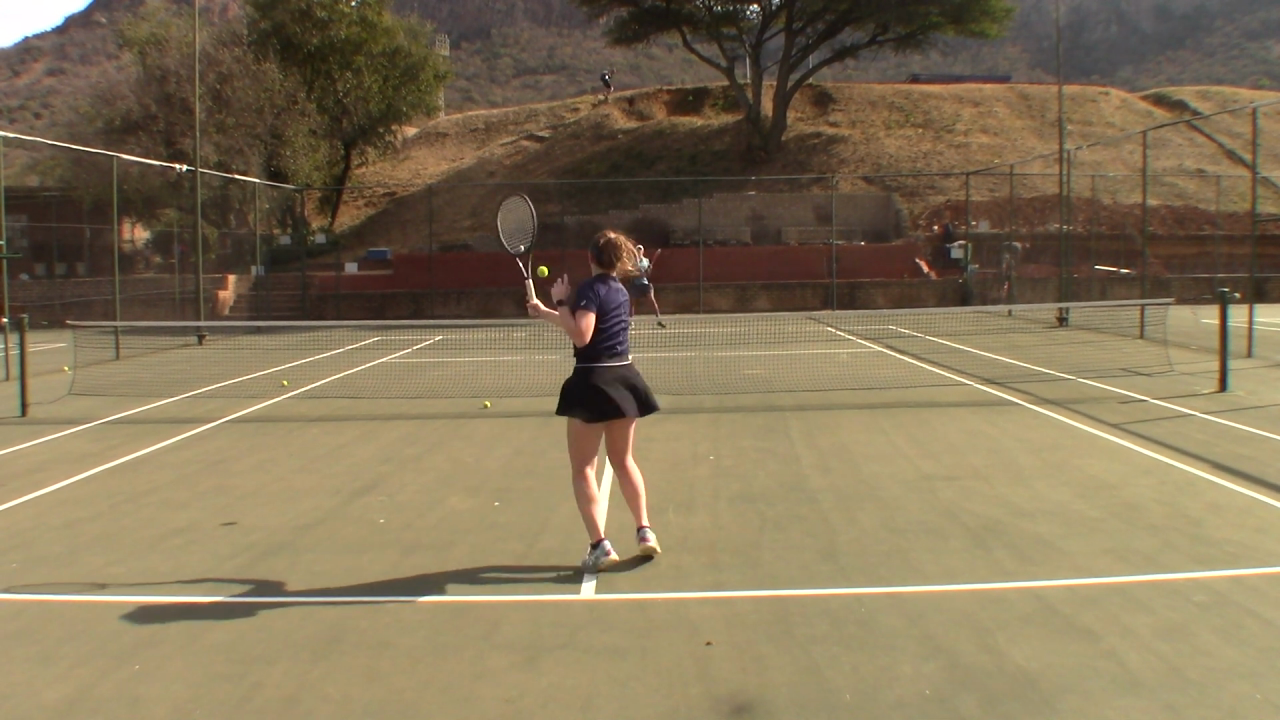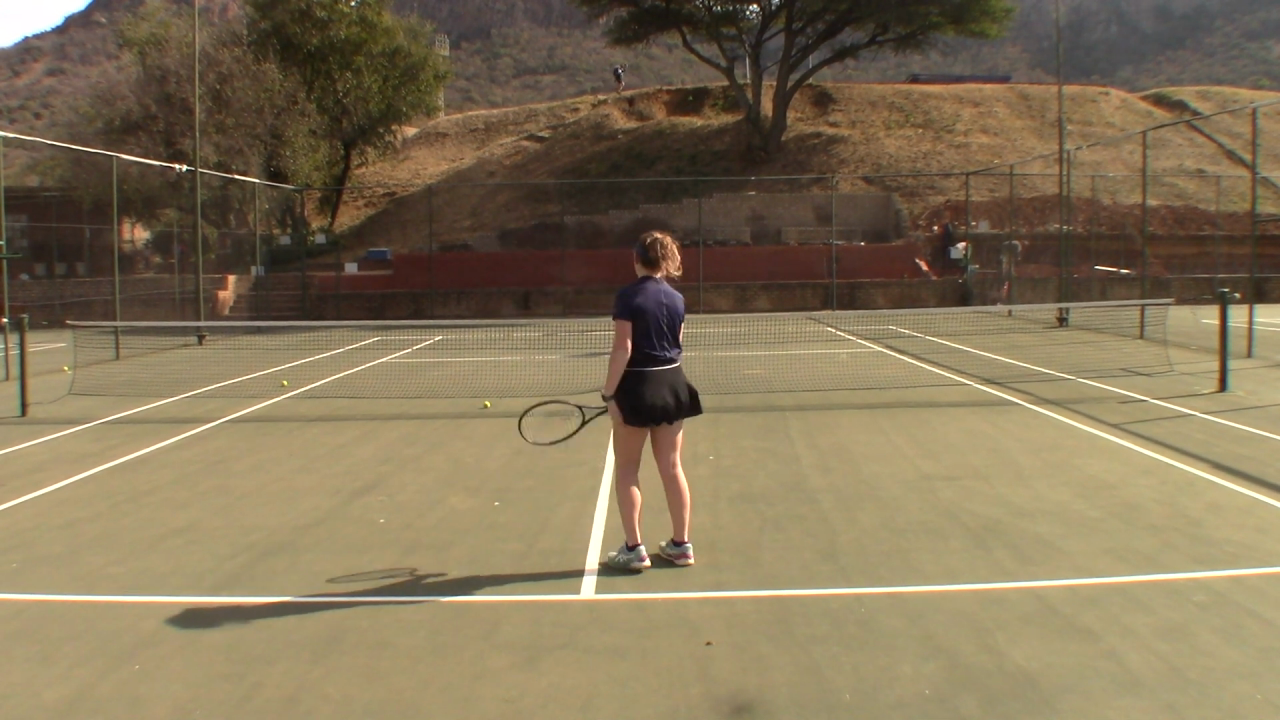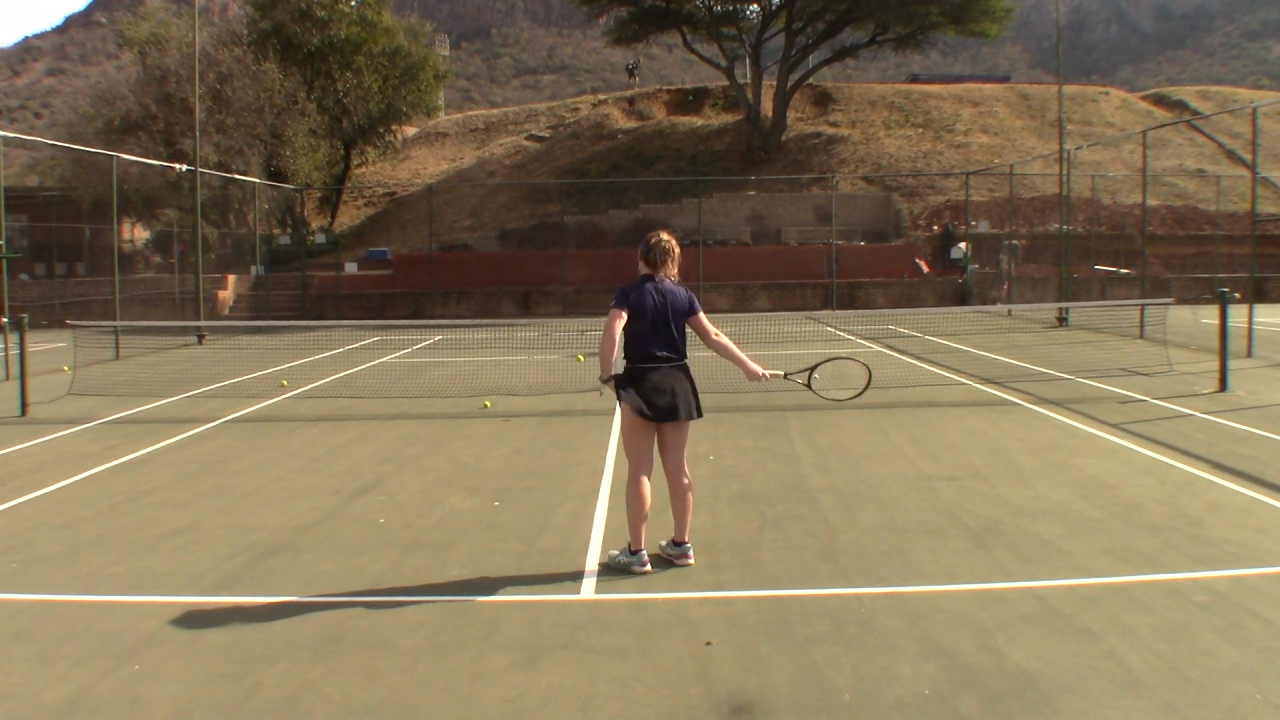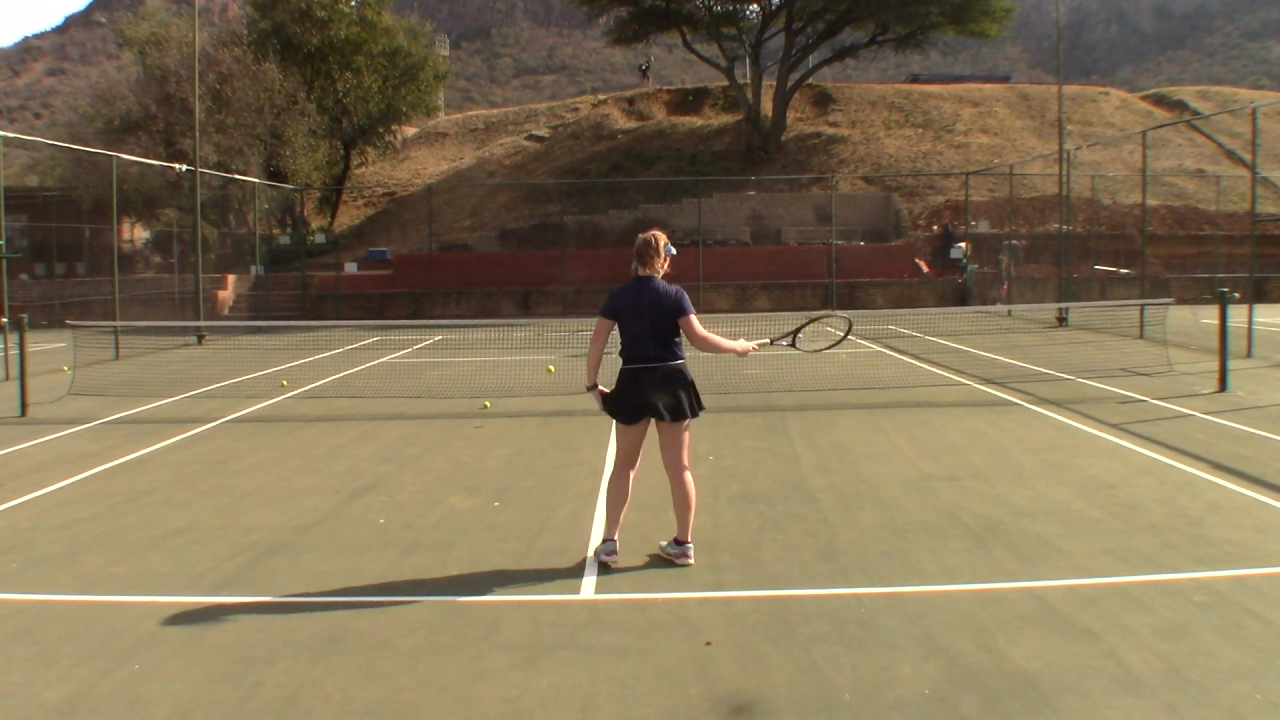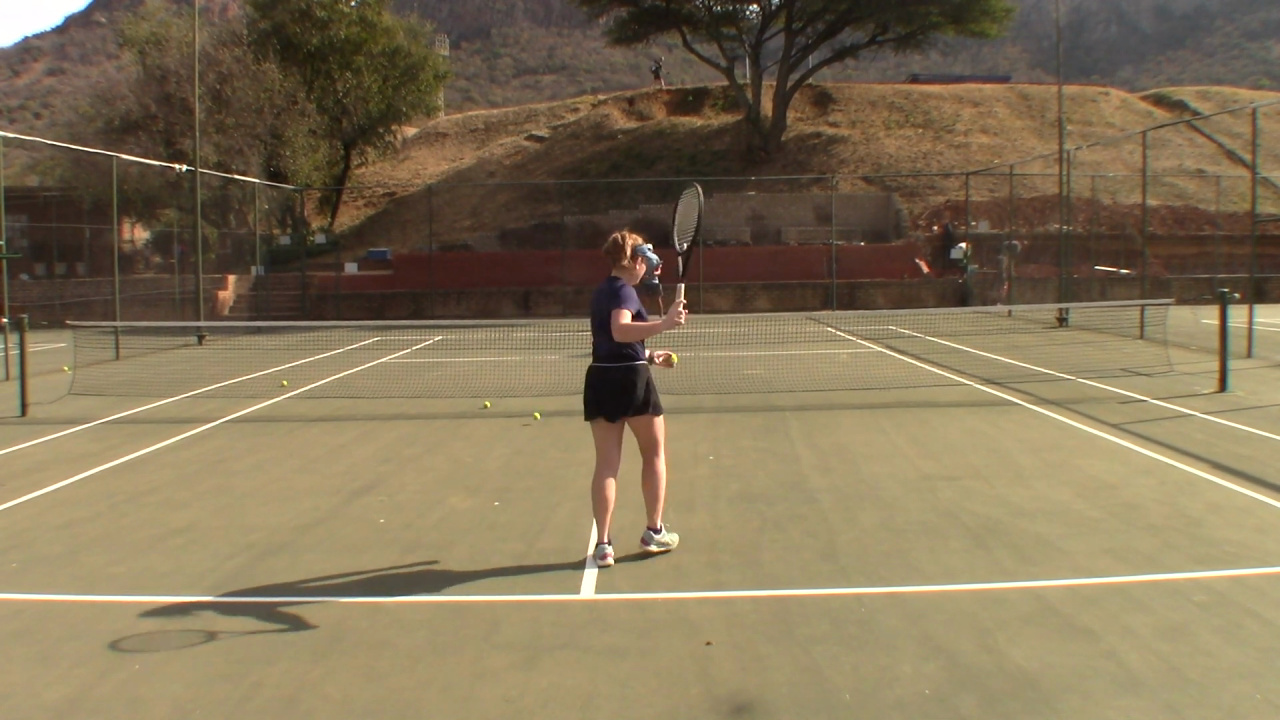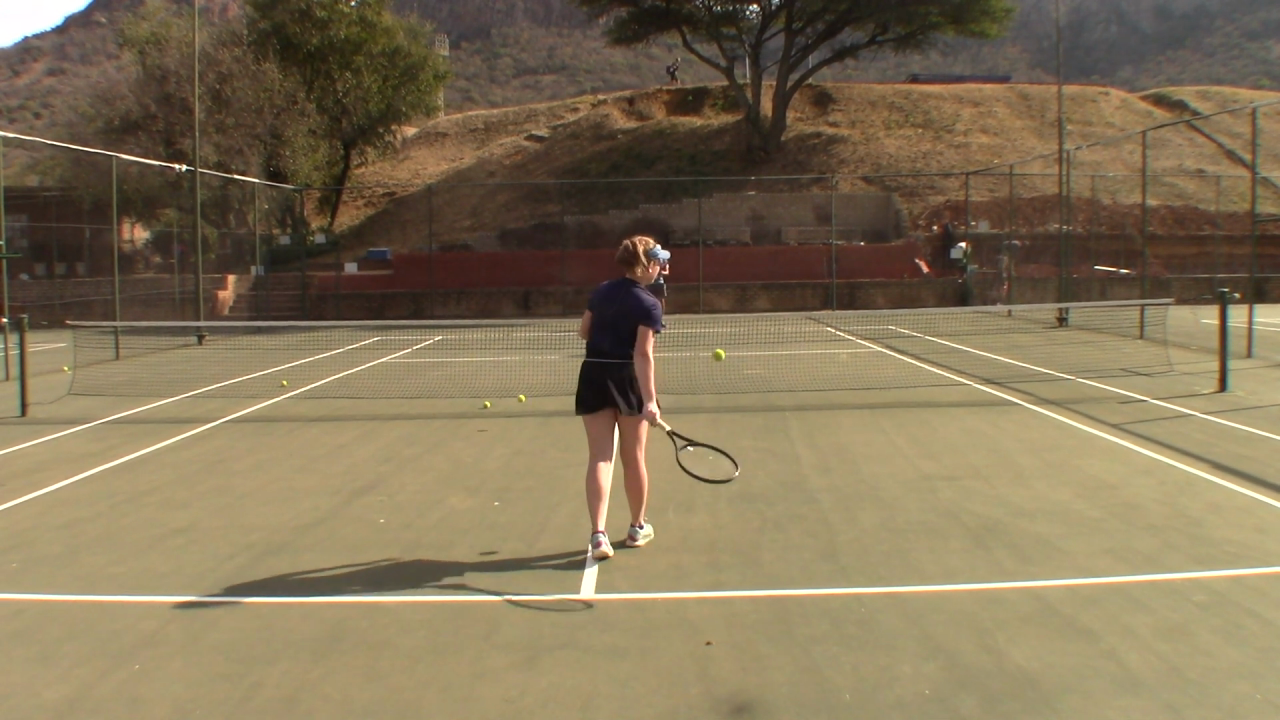
dt=0.4s
person 1, frame 1
left shoulder: (588, 289)
right shoulder: (618, 289)
left elbow: (579, 336)
left wrist: (560, 304)
right wrist: (556, 306)
left hip: (592, 382)
right hip: (622, 379)
left knee: (582, 467)
right knee: (623, 461)
left ankle: (601, 545)
right ankle: (644, 532)
person 1, frame 2
left shoulder: (628, 296)
right shoulder: (676, 298)
left elbow: (622, 350)
left wrist: (609, 394)
left hip: (638, 387)
right hip: (672, 385)
left knee: (627, 471)
right knee: (671, 467)
left ankle: (634, 549)
right ankle: (681, 544)
person 1, frame 3
left shoulder: (629, 294)
right shoulder: (682, 295)
left elbow: (611, 335)
right elbow: (711, 337)
left wrist: (606, 376)
right wrist: (747, 365)
left hip: (640, 385)
right hip: (676, 384)
left knee: (639, 471)
right knee: (677, 468)
left ankle: (637, 552)
right ankle: (681, 544)
person 1, frame 4
left shoulder: (618, 296)
right shoulder: (673, 294)
left elbow: (598, 344)
right elbow: (699, 338)
left wrist: (593, 384)
right wrist: (738, 348)
left hip: (632, 383)
right hip: (672, 383)
left knee: (624, 466)
right knee: (679, 466)
left ankle: (609, 542)
right ankle: (683, 544)
person 1, frame 5
left shoulder: (604, 291)
right shoulder: (625, 291)
right elbow: (622, 331)
left wrist: (650, 356)
right wrist: (664, 323)
left hip: (600, 381)
right hip: (632, 380)
left knee: (606, 465)
right knee: (654, 455)
left ankle: (603, 544)
right ankle: (655, 532)
person 1, frame 6
left shoulder: (603, 290)
right shoulder: (649, 304)
left elbow: (584, 331)
right elbow: (644, 354)
right wrist: (649, 399)
left hip: (593, 376)
right hip: (628, 380)
left knee: (600, 458)
right knee: (633, 457)
left ankle: (598, 532)
right ankle: (637, 527)
